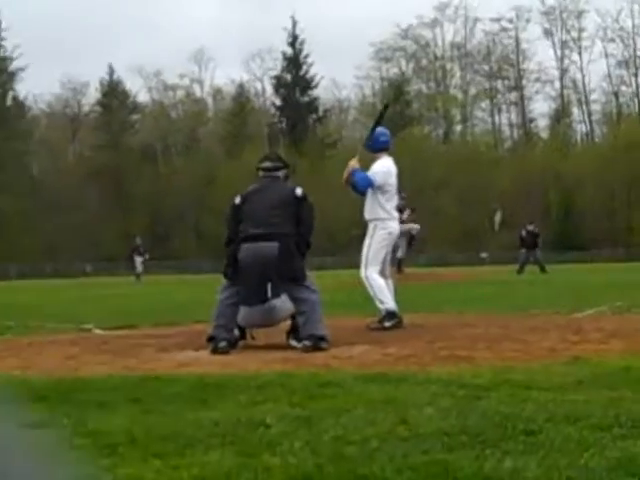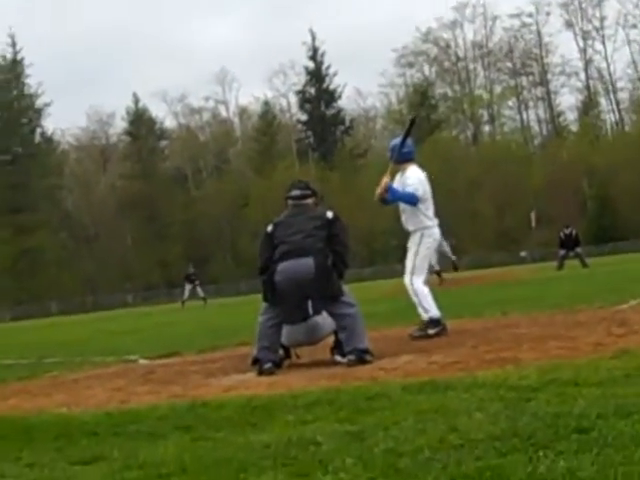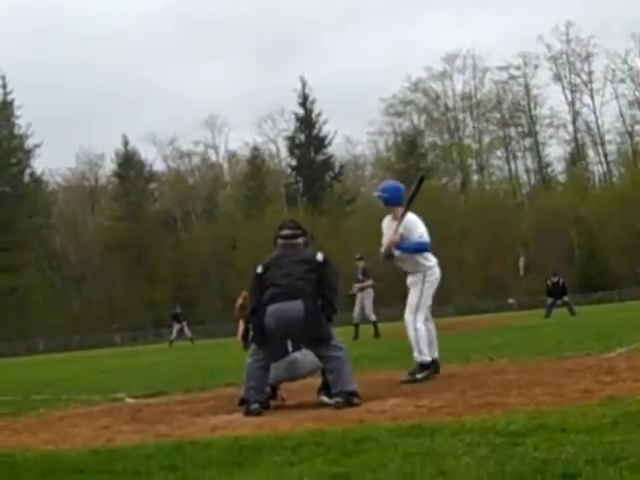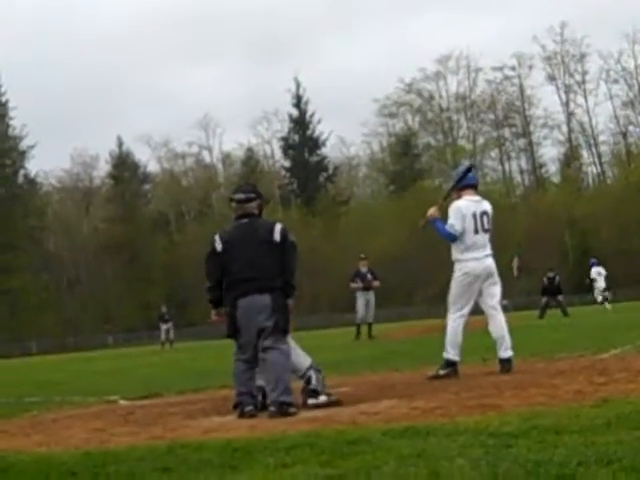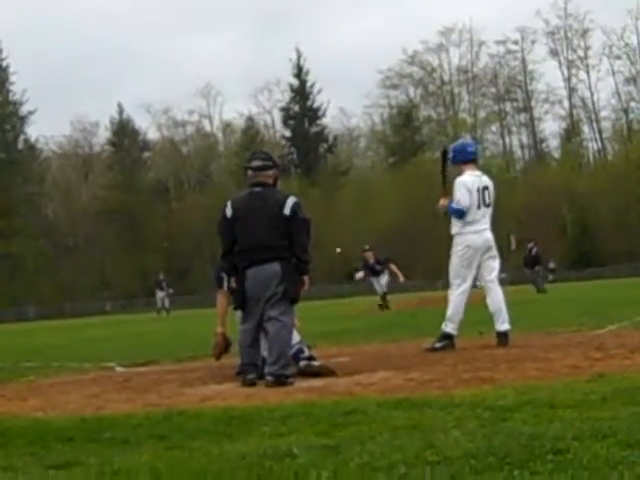
dt=1s
person 1, frame 1
left shoulder: (244, 195)
right shoulder: (295, 192)
left elbow: (231, 232)
right elbow: (305, 228)
left wrist: (233, 258)
right wrist: (298, 255)
left hip: (247, 249)
right hip: (280, 249)
left knee: (229, 294)
right knee: (305, 292)
left ankle: (221, 339)
right ankle: (313, 337)
person 1, frame 2
left shoulder: (275, 224)
right shoulder: (326, 215)
left elbow: (264, 261)
right elbow: (340, 248)
left wrist: (269, 290)
right wrist: (336, 275)
left hip: (282, 271)
right hip: (314, 267)
left knee: (270, 315)
right knee: (345, 307)
left ankle: (265, 360)
right ankle: (357, 352)
person 1, frame 3
left shoulder: (266, 264)
right shoulder: (317, 257)
left elbow: (255, 299)
right elbow: (329, 290)
left wrist: (254, 328)
right wrist: (325, 318)
left hip: (271, 313)
right hip: (303, 310)
left knee: (258, 356)
right knee: (333, 350)
left ankle: (253, 401)
right ankle: (344, 394)
person 1, frame 4
left shoulder: (222, 238)
right shoulder: (276, 230)
left elbow: (214, 275)
right elbow: (289, 266)
left wrist: (217, 304)
right wrist: (288, 294)
left hip: (241, 303)
right hip: (271, 298)
left knee: (244, 354)
right knee: (275, 349)
left ankle: (245, 403)
right ankle: (279, 402)
person 1, frame 5
left shoulder: (233, 205)
right shoulder: (287, 202)
left elbow: (227, 243)
right elbow: (300, 241)
left wrist: (232, 272)
right wrist: (303, 270)
left hip: (248, 271)
right hip: (279, 269)
left knee: (249, 322)
right knee: (279, 320)
left ankle: (248, 371)
right ankle: (277, 372)
person 2, frame 1
left shoulder: (383, 165)
right shoulder: (384, 165)
left elbow: (364, 183)
right elbow: (365, 190)
left wrist: (355, 169)
right wrist: (352, 181)
left hip: (381, 225)
right hip: (387, 225)
left knee: (369, 271)
right knee: (382, 272)
left ankle: (391, 315)
right ankle: (390, 314)
person 2, frame 2
left shoulder: (414, 175)
right shoulder: (401, 176)
left elbow: (412, 199)
right elbow: (391, 199)
left wrist: (389, 188)
right wrist: (382, 195)
left hip: (425, 233)
right hip: (418, 233)
left knee: (413, 279)
right knee: (415, 279)
left ankle: (435, 322)
right ankle: (429, 320)
person 2, frame 3
left shoulder: (411, 221)
right shoulder: (387, 222)
left elbow: (424, 245)
right elbow: (387, 252)
left wrist: (399, 244)
right wrist: (387, 249)
left hip: (426, 273)
right hip: (415, 274)
left knee: (413, 317)
right knee: (422, 317)
left ankle: (425, 366)
right ankle: (431, 360)
person 2, frame 4
left shoulder: (458, 206)
right shoulder: (487, 205)
left elbow: (451, 235)
left wrist: (434, 219)
left hip: (467, 266)
right hip: (487, 263)
left knee: (456, 315)
right knee: (494, 311)
left ankle: (450, 363)
right ankle: (506, 358)
person 2, frame 5
left shoulder: (462, 180)
right shoulder: (487, 181)
left elbow: (460, 211)
right elbow: (481, 209)
left wrist: (446, 206)
left hip: (467, 239)
right hip: (486, 236)
left knee: (458, 287)
right knee: (492, 284)
left ankle: (448, 335)
right ankle: (502, 331)
